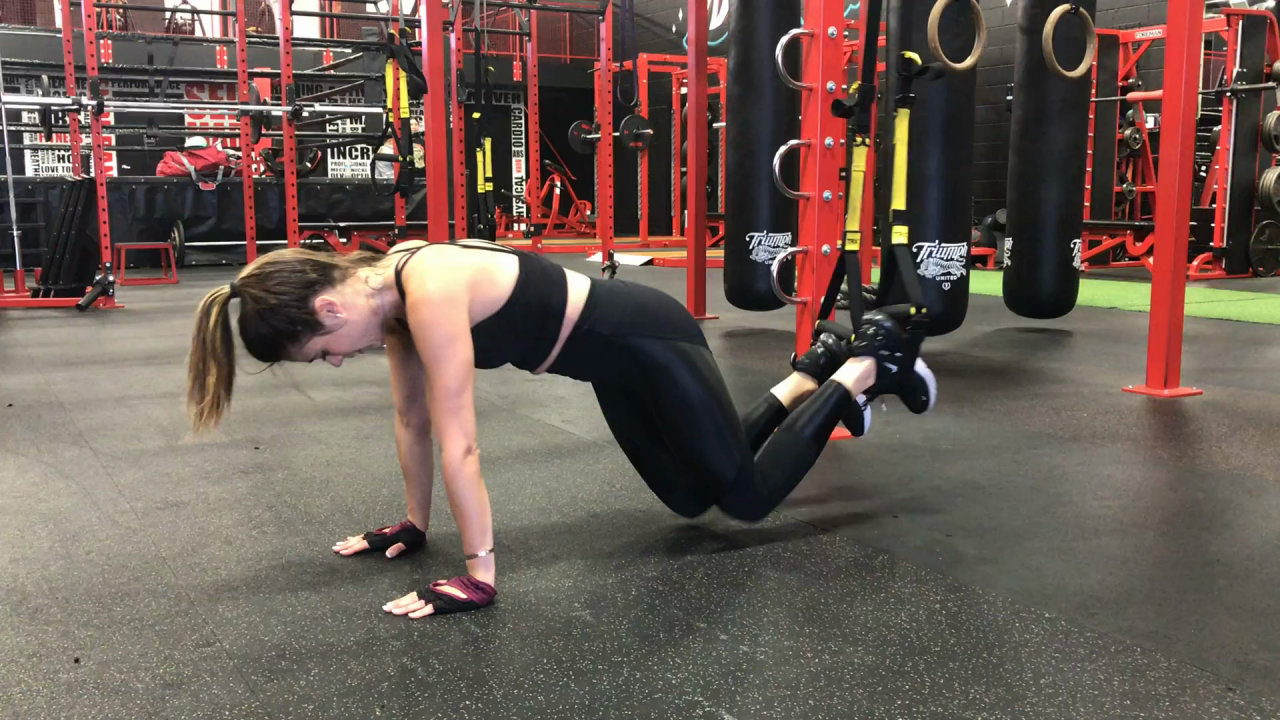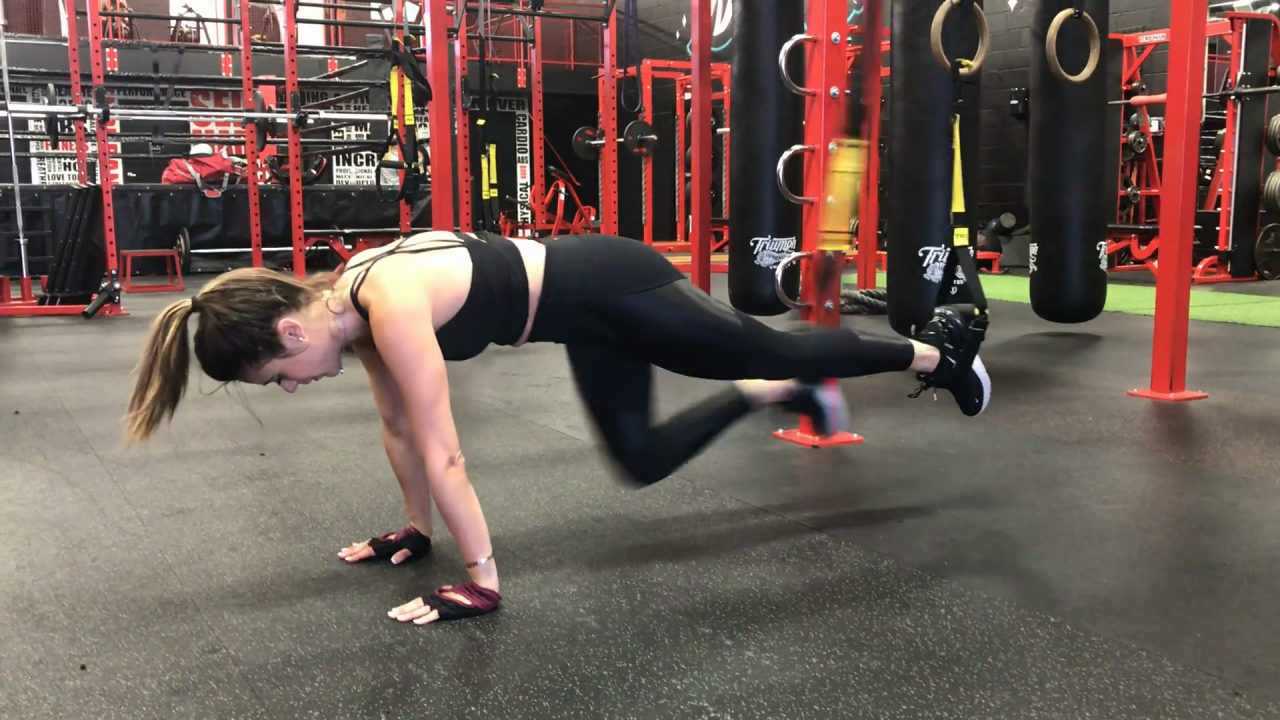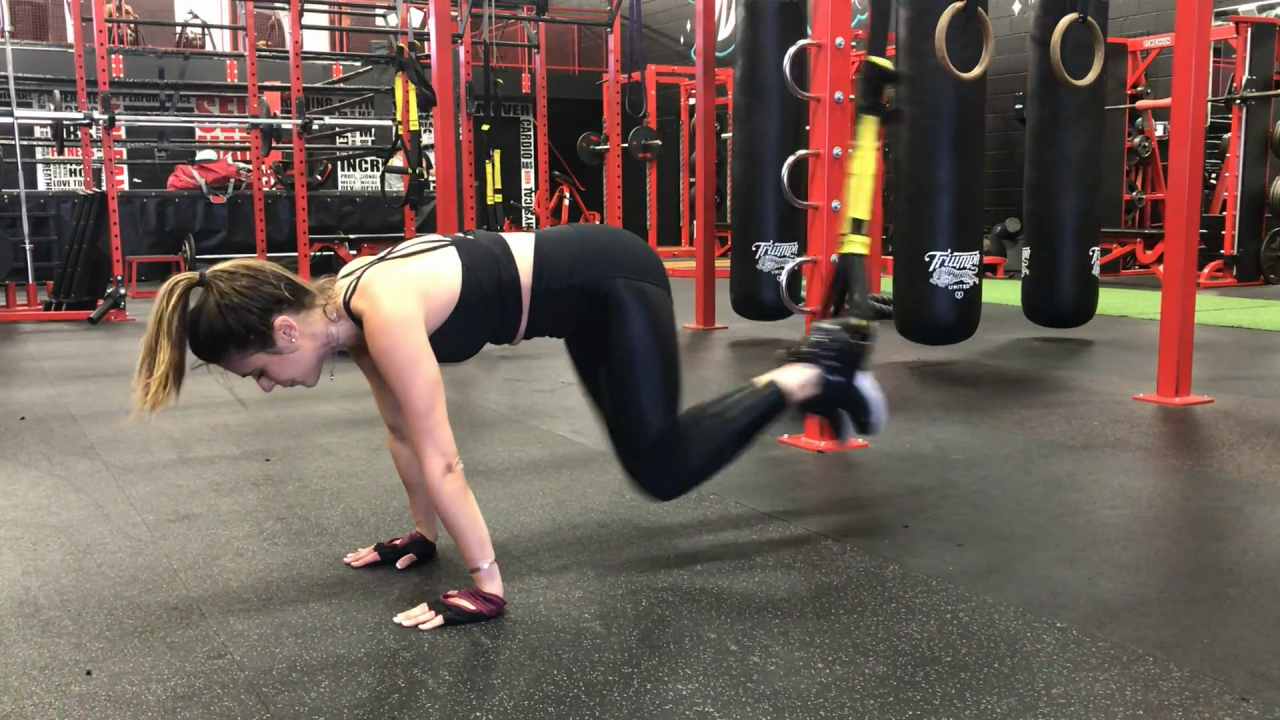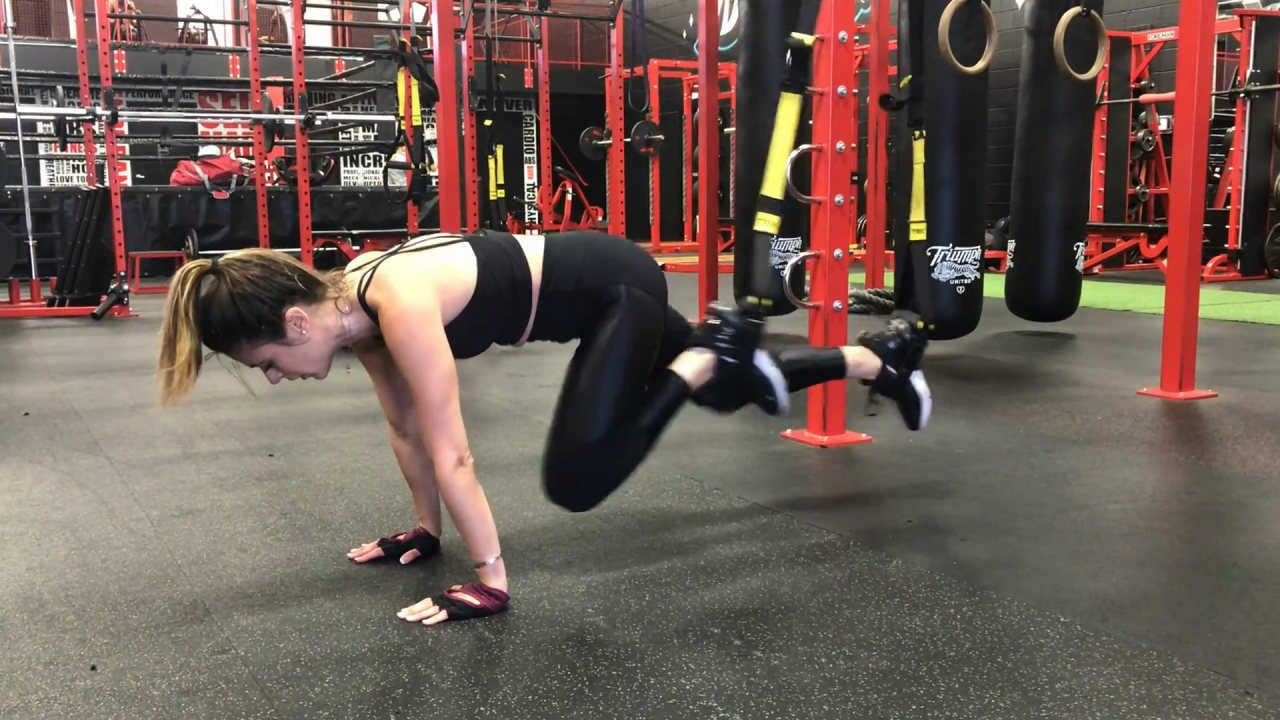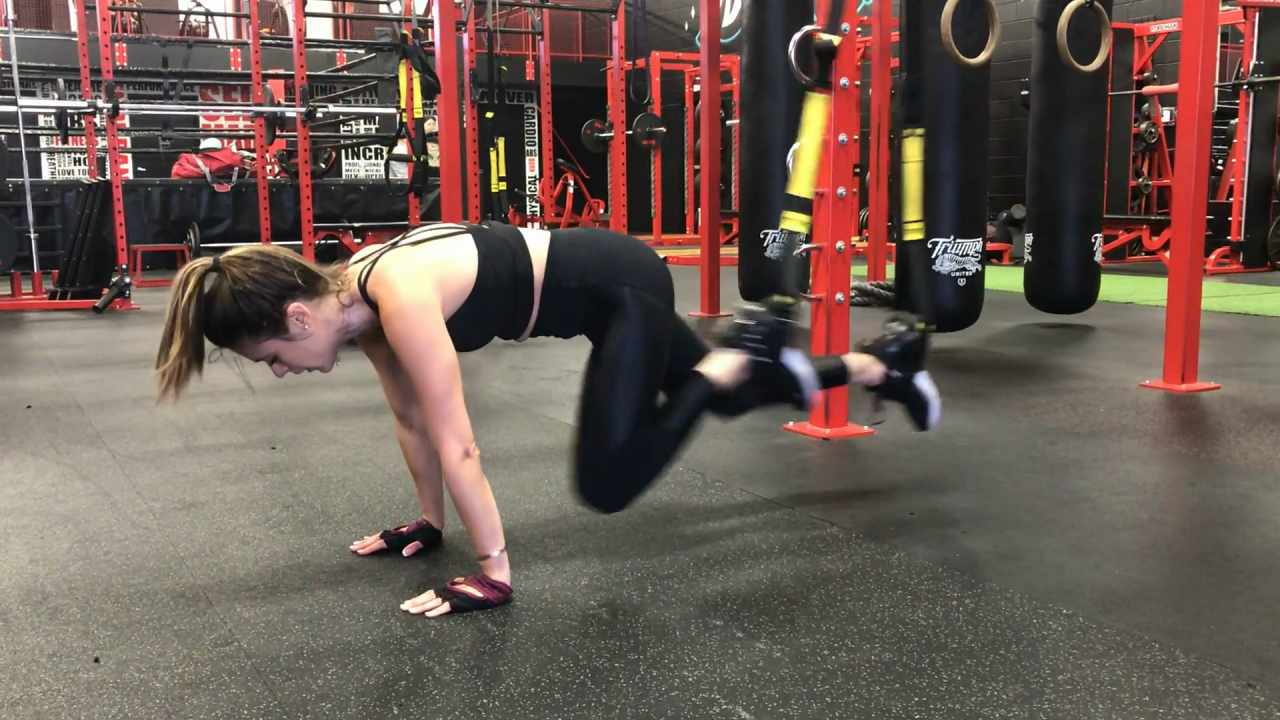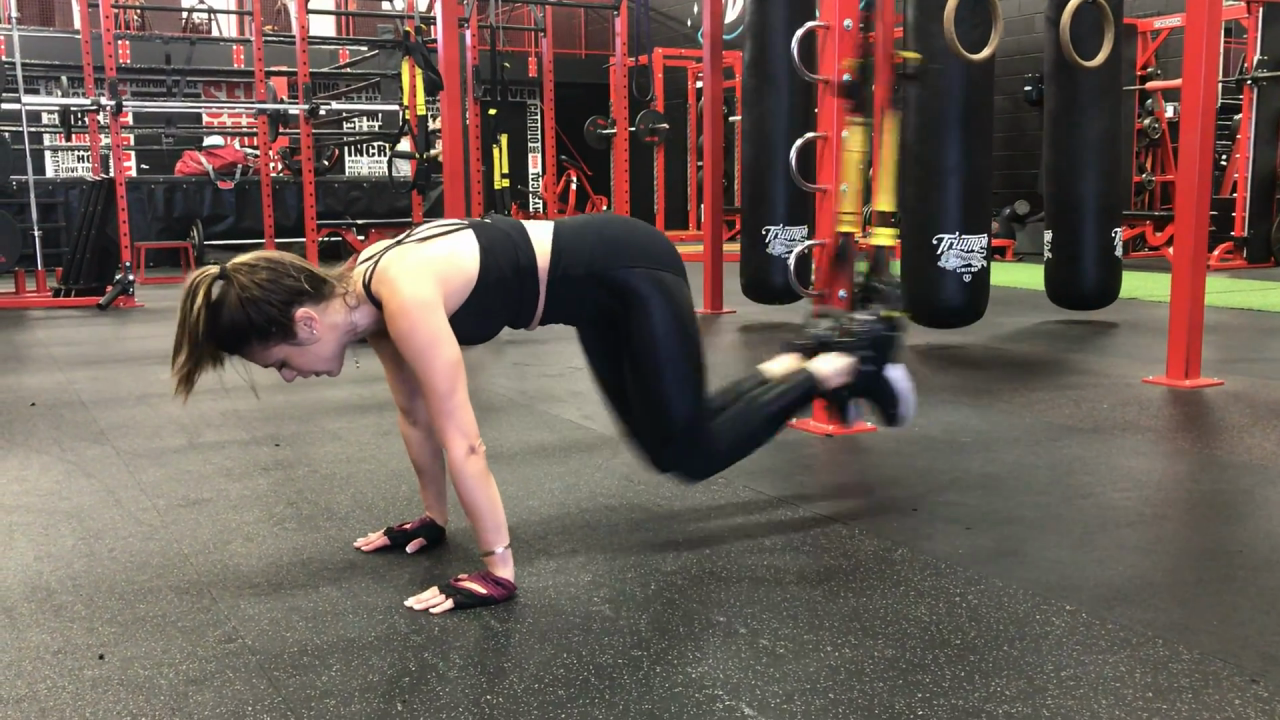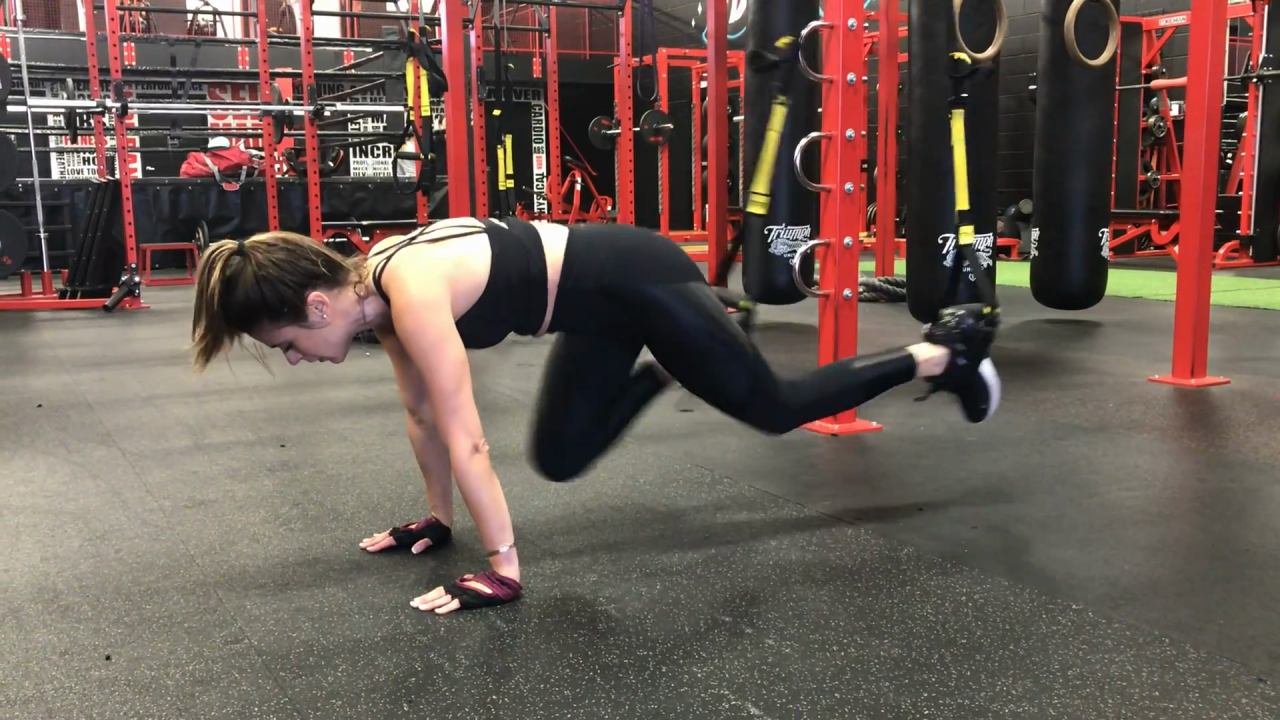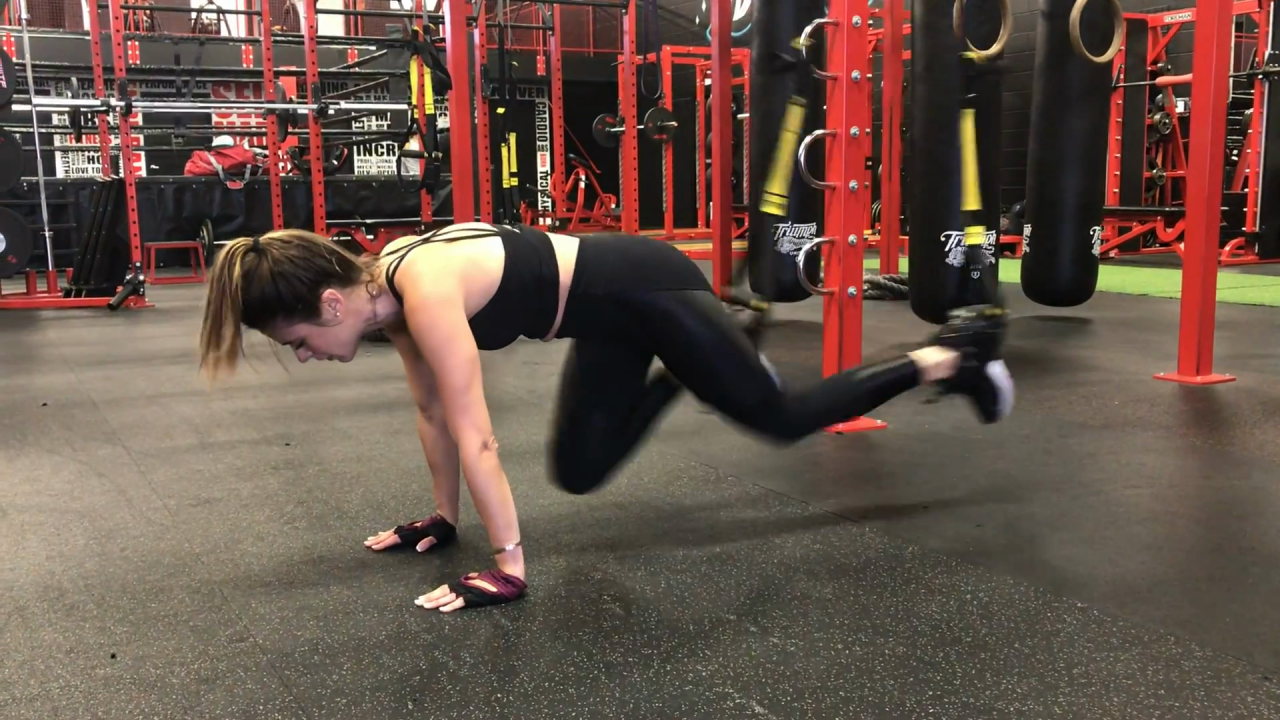
dt=0.7s
person 1, frame 1
left shoulder: (429, 292)
right shoulder: (380, 290)
left elbow: (457, 440)
right elbow: (411, 416)
left wrist: (480, 573)
right wrist: (413, 523)
left hip: (643, 338)
right hip: (609, 352)
left knee: (750, 494)
right knee: (690, 497)
left ankle: (871, 364)
right ankle: (812, 375)
person 1, frame 2
left shoulder: (388, 307)
right shoulder: (348, 303)
left elbow: (440, 451)
right elbow: (396, 425)
left wrist: (482, 579)
right wrist: (415, 528)
left hip: (613, 291)
right hip: (582, 302)
left knee: (773, 348)
right knee: (644, 463)
left ankle: (938, 353)
right ankle: (778, 392)
person 1, frame 3
left shoulder: (384, 314)
right shoulder: (340, 308)
left elbow: (439, 459)
right elbow: (401, 430)
left wrist: (486, 585)
right wrist: (427, 534)
left hip: (610, 279)
right hip: (571, 288)
left knee: (666, 471)
right knee: (660, 434)
left ankle: (815, 371)
right ankle: (814, 379)
person 1, frame 4
left shoulder: (397, 306)
right shoulder: (352, 304)
left elbow: (449, 451)
right elbow: (405, 427)
left wrist: (490, 579)
right wrist: (425, 529)
left hip: (613, 285)
right hip: (585, 289)
left knee: (574, 482)
right knee: (730, 393)
left ankle: (706, 354)
right ankle: (880, 359)
person 1, frame 5
left shoulder: (398, 300)
right shoulder: (355, 296)
left elbow: (455, 444)
right elbow: (410, 418)
left wrist: (494, 571)
right wrist: (429, 521)
left hip: (618, 283)
right hip: (586, 284)
left knee: (606, 483)
right knee: (726, 400)
left ankle: (736, 359)
right ankle: (887, 365)
person 1, frame 6
left shoulder: (403, 296)
right shoulder: (359, 291)
left elbow: (460, 439)
right elbow: (413, 413)
left wrist: (498, 568)
right wrist: (433, 519)
left hip: (626, 269)
right hip: (588, 280)
left knee: (693, 453)
right knee: (678, 437)
left ankle: (846, 366)
right ankle: (806, 359)
person 1, frame 7
left shoulder: (411, 293)
right shoulder: (373, 286)
left elbow: (462, 437)
right elbow: (421, 412)
left wrist: (502, 569)
right wrist: (439, 519)
left hip: (640, 285)
right hip: (602, 302)
left knee: (775, 407)
right knee: (558, 457)
left ankle: (943, 353)
right ankle: (673, 365)
person 1, frame 8
left shoulder: (423, 293)
right shoulder: (392, 280)
left elbow: (474, 436)
right elbow: (433, 412)
left wrist: (508, 566)
right wrist: (443, 515)
left hip: (645, 291)
right hip: (610, 311)
left knee: (782, 418)
right knee: (576, 473)
left ankle: (955, 355)
right ankle: (671, 375)
